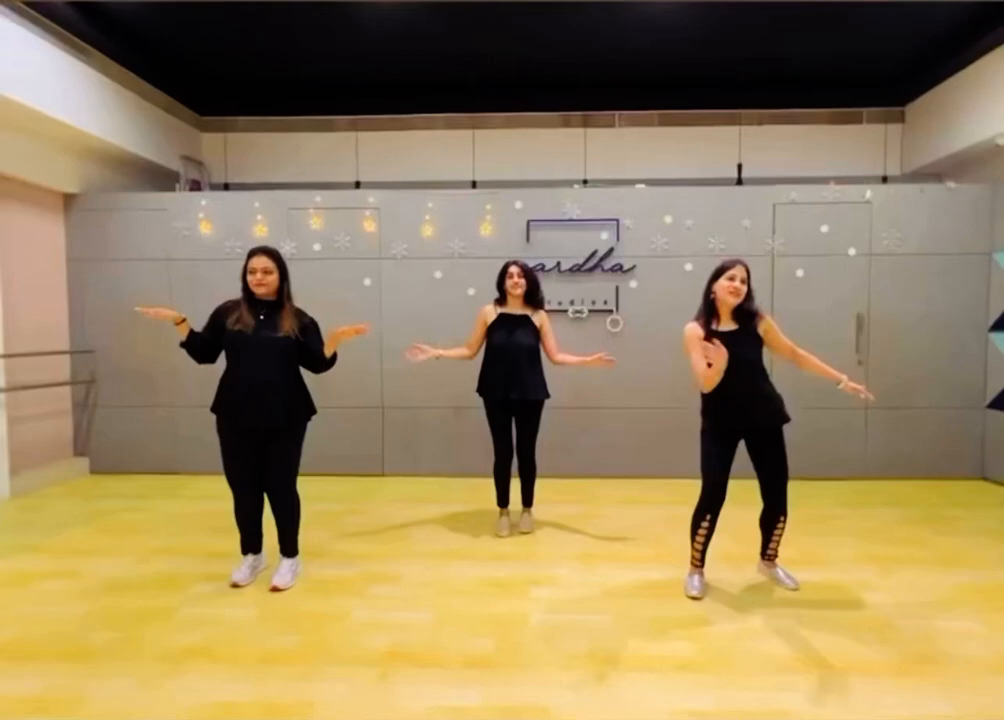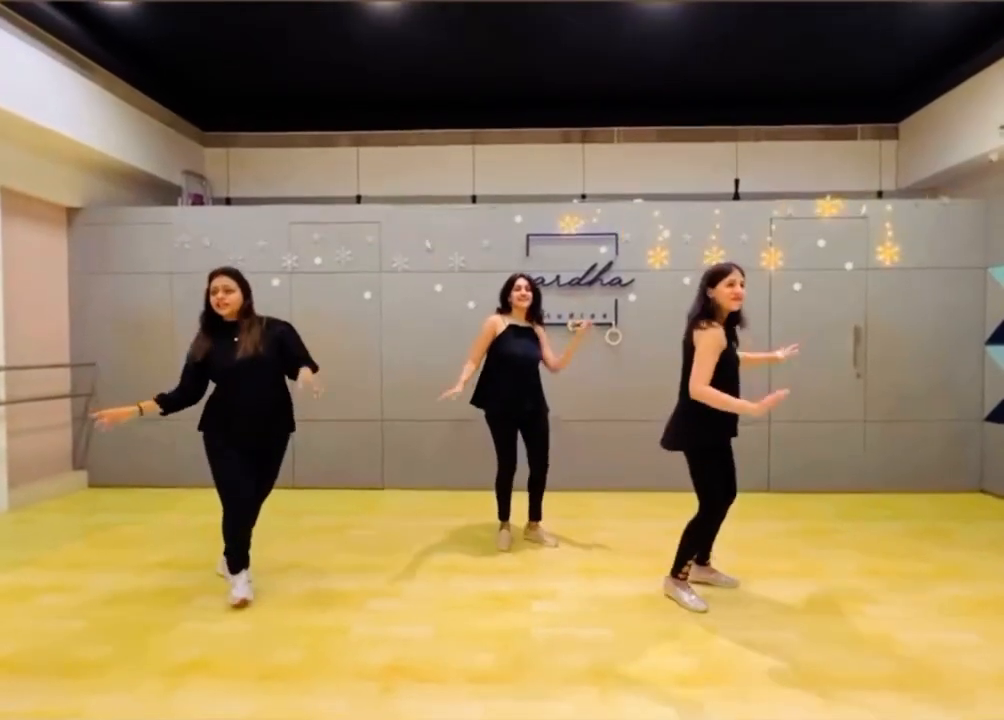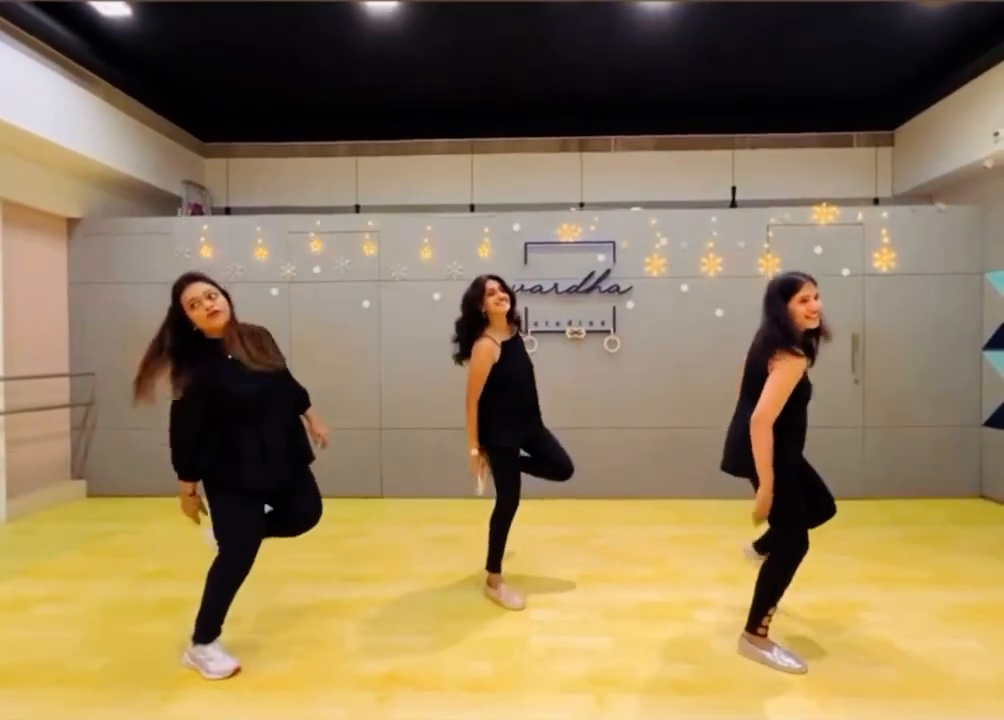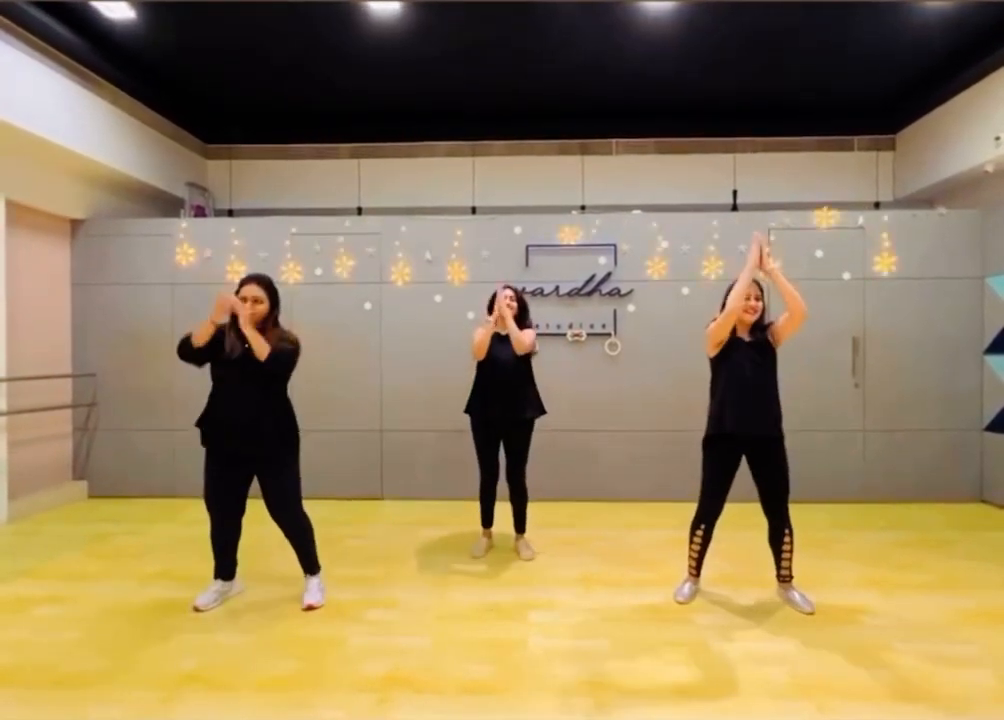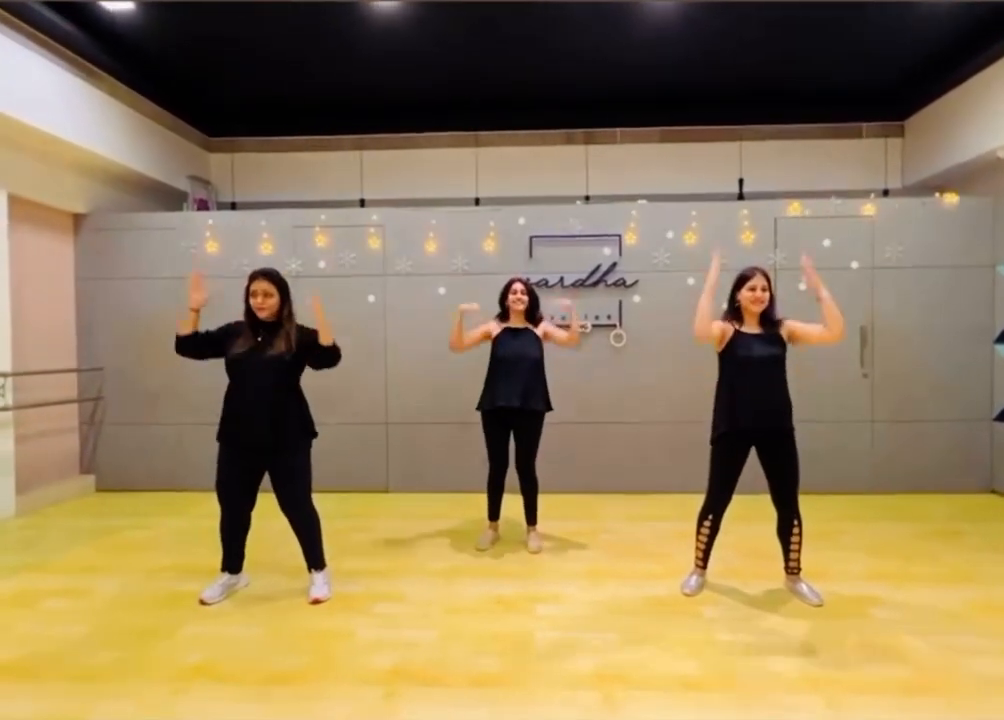
dt=1s
person 1, frame 1
left shoulder: (757, 322)
right shoulder: (695, 331)
left elbow: (796, 354)
right elbow: (706, 383)
left wrist: (841, 380)
right wrist: (718, 365)
left hip: (762, 416)
right hip: (720, 422)
left knee: (776, 495)
right knee: (712, 495)
left ankle: (769, 561)
right ankle: (696, 568)
person 1, frame 2
left shoulder: (719, 328)
right shoulder: (710, 331)
right elbow: (698, 389)
left wrist: (774, 356)
right wrist: (753, 407)
left hip: (707, 428)
right hip: (699, 429)
left knee: (722, 495)
right knee: (715, 503)
left ankle: (699, 564)
right ankle: (677, 579)
person 1, frame 3
left shoulder: (769, 341)
right shoulder: (789, 357)
left elbow: (752, 391)
right elbow: (760, 422)
right wrist: (765, 486)
left hip: (780, 453)
right hip: (766, 457)
left knee: (823, 506)
right knee: (793, 542)
left ankle: (763, 550)
right ankle: (755, 637)
person 1, frame 4
left shoulder: (769, 335)
right shoulder: (719, 337)
left elbow: (799, 314)
right elbow: (725, 321)
left wrist: (771, 269)
right wrist: (749, 265)
left hip: (767, 435)
right hip: (724, 435)
left knee: (778, 512)
right knee: (709, 510)
left ankle: (786, 585)
right ankle: (692, 577)
person 1, frame 5
left shoulder: (782, 330)
right shoulder: (725, 330)
left elbow: (835, 333)
right elbow: (701, 331)
left wrist: (820, 289)
right wrist: (710, 283)
left hip: (777, 430)
right hip: (733, 430)
left knee: (788, 506)
right knee: (716, 501)
left ankle: (795, 577)
right ankle: (698, 569)
person 2, frame 1
left shoulder: (298, 320)
right shoulder: (228, 313)
left elbow: (316, 363)
right elbow: (203, 353)
left wrist: (336, 340)
right wrist: (179, 321)
left hip: (284, 418)
right hip: (235, 417)
left knee: (281, 486)
right knee: (244, 488)
left ankle: (289, 559)
right ankle: (251, 556)
person 2, frame 2
left shoulder: (276, 331)
right shoulder: (206, 343)
left elbow: (300, 364)
right elbow: (187, 393)
left wrist: (306, 373)
right wrist: (135, 410)
left hip: (272, 431)
right hip: (225, 434)
left knee: (254, 497)
right knee: (237, 501)
left ankle: (233, 557)
right ankle: (237, 572)
person 2, frame 3
left shoulder: (259, 339)
right shoulder: (194, 366)
left elbow: (287, 384)
right elbow: (187, 431)
left wrist: (311, 416)
right wrist: (188, 489)
left hip: (286, 454)
right hip: (232, 468)
left knee: (304, 515)
right knee: (239, 551)
left ankle: (234, 529)
right ankle: (202, 645)
person 2, frame 4
left shoulder: (284, 343)
right shoulder: (221, 339)
left elbow: (275, 367)
right elbow: (188, 351)
left wrist: (250, 330)
right wrist: (212, 321)
left hip: (273, 443)
right hip: (224, 442)
left knee: (288, 511)
right knee: (222, 513)
left ankle: (313, 576)
right ankle: (224, 579)
person 2, frame 5
left shoulder: (297, 337)
right shoulder: (234, 335)
left elbow: (328, 357)
right elbow: (187, 346)
left wrist: (322, 318)
right wrist: (193, 308)
left hip: (287, 437)
right hip: (238, 437)
left knee: (297, 505)
right knee: (233, 506)
left ankle: (318, 573)
right ankle: (231, 574)
person 3, frame 1
left shoulder: (538, 316)
right shoulder: (489, 313)
left elbow: (555, 356)
right elbow: (469, 351)
left wrist: (589, 360)
right wrist: (435, 353)
left hip: (529, 393)
right hip: (496, 393)
left knee: (526, 452)
right knee: (503, 452)
left ankle: (528, 509)
right ankle: (503, 511)
person 3, frame 2
left shoulder: (536, 330)
right shoulder: (495, 322)
left elbow: (555, 365)
right elbow: (473, 361)
left wrist: (577, 338)
right wrist: (460, 384)
left hip: (532, 405)
right hip: (499, 405)
left knee: (540, 464)
right knee: (507, 465)
left ankle: (534, 524)
right ankle: (503, 525)
person 3, frame 3
left shoulder: (514, 331)
right shoulder: (484, 345)
right elbow: (472, 400)
right wrist: (474, 447)
left hip: (527, 421)
right hip: (499, 429)
left knee: (563, 468)
right knee: (509, 500)
left ankle: (500, 476)
right ankle: (493, 581)
person 3, frame 4
left shoulder: (526, 332)
right shoulder: (483, 331)
left elbow: (522, 348)
right elbow: (478, 354)
left wrist: (507, 318)
right wrist: (492, 320)
left hip: (519, 413)
right hip: (484, 412)
left knee: (516, 475)
right knee: (488, 474)
left ankle: (521, 536)
right ankle: (486, 533)
person 3, frame 5
left shoulder: (540, 329)
right shoulder: (494, 328)
left elbow: (572, 341)
right elbow: (457, 345)
left wrist: (571, 313)
right wrist: (460, 316)
left hip: (530, 408)
right hip: (495, 407)
left knee: (526, 468)
right knee: (497, 467)
left ankle: (532, 529)
right ankle: (492, 526)
